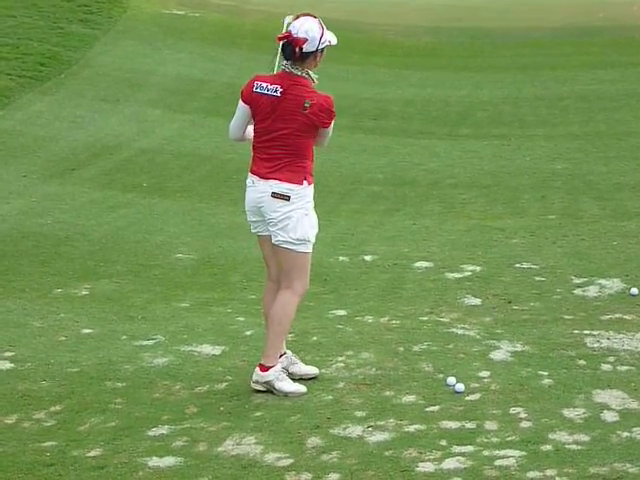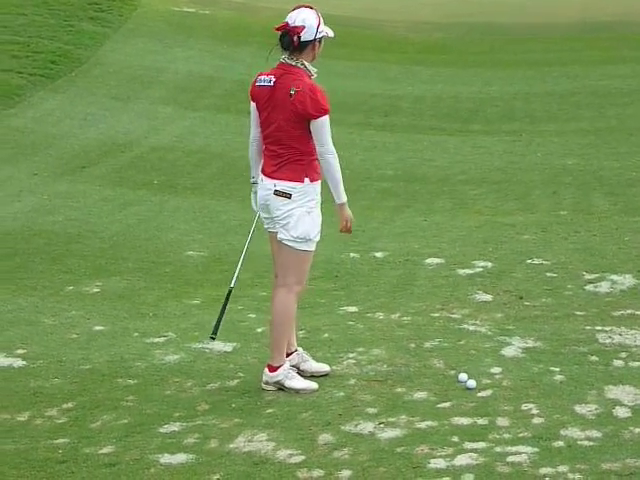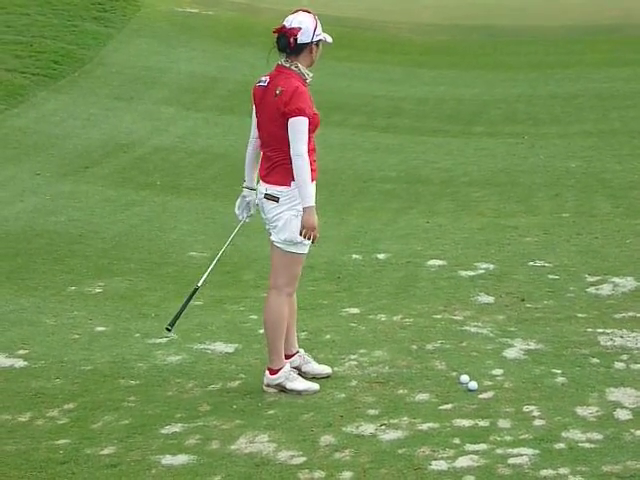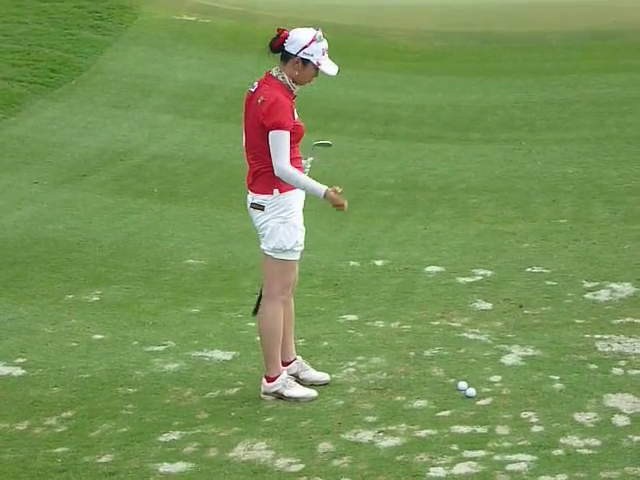
dt=0.5s
person 1, frame 1
left shoulder: (256, 85)
right shoulder: (321, 103)
left elbow: (235, 133)
left hip: (257, 189)
right hip: (290, 196)
left knee: (276, 279)
right knee: (295, 286)
left ankle: (280, 354)
right ankle: (266, 369)
person 1, frame 2
left shoulder: (261, 82)
right shoulder: (310, 92)
left elbow: (255, 139)
right elbow: (325, 152)
left wrist: (257, 181)
right wrist: (341, 202)
left hip: (270, 187)
right hip: (297, 193)
left knee: (285, 278)
right knee: (290, 284)
left ankle: (291, 352)
right ankle: (276, 369)
person 1, frame 3
left shoulder: (266, 83)
right shoulder: (295, 91)
left elbow: (255, 142)
right elbow: (298, 155)
left wrist: (248, 187)
right wrist: (309, 206)
left hip: (269, 188)
right hip: (289, 194)
left knee: (287, 280)
right knee: (282, 286)
left ankle: (291, 354)
right ankle: (275, 372)
person 1, frame 4
left shoulder: (264, 88)
right shoulder: (277, 101)
left elbow: (250, 143)
right elbow: (282, 168)
right wrist: (323, 193)
left hip: (271, 198)
right hip: (278, 202)
left knee: (285, 287)
right knee: (276, 293)
left ankle: (289, 361)
right ankle: (274, 379)
